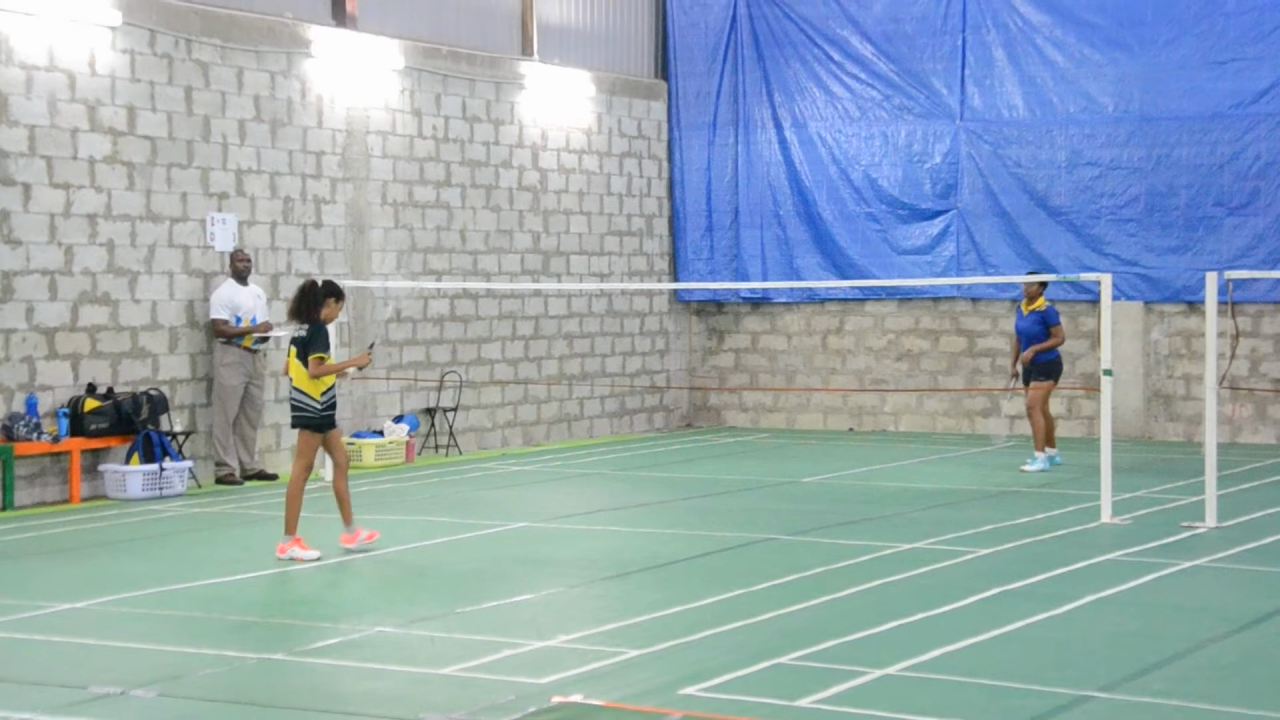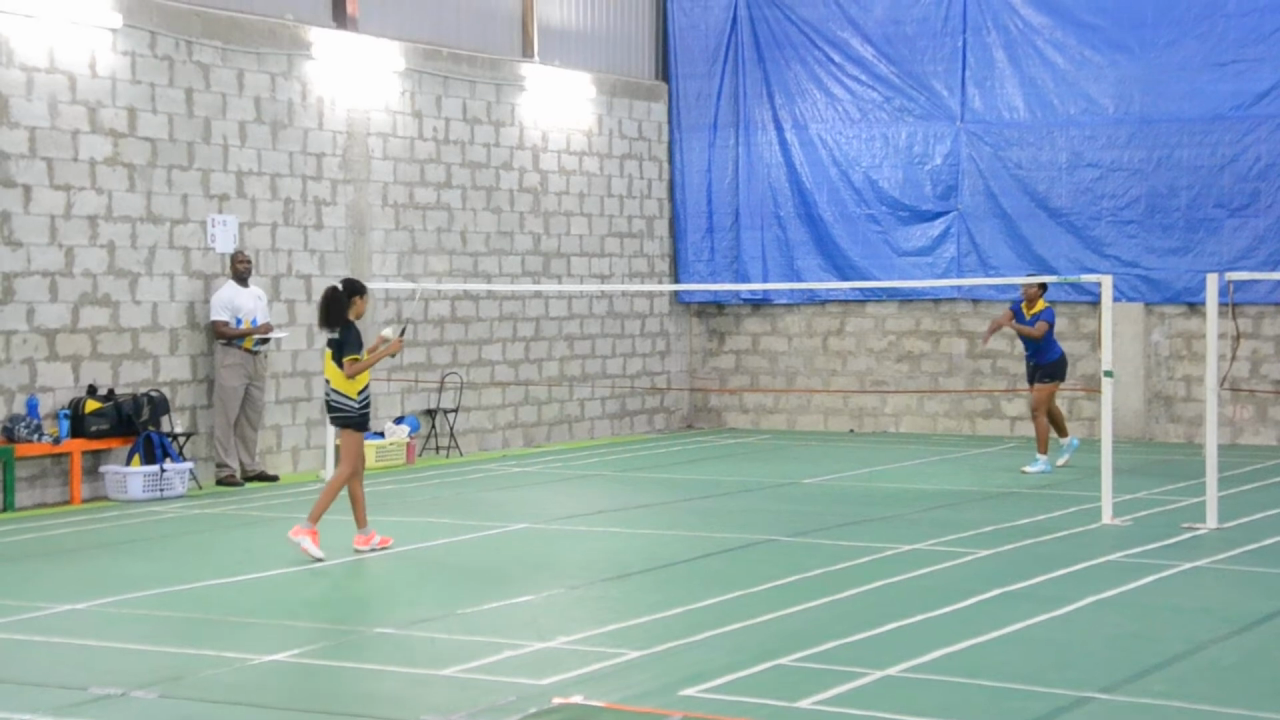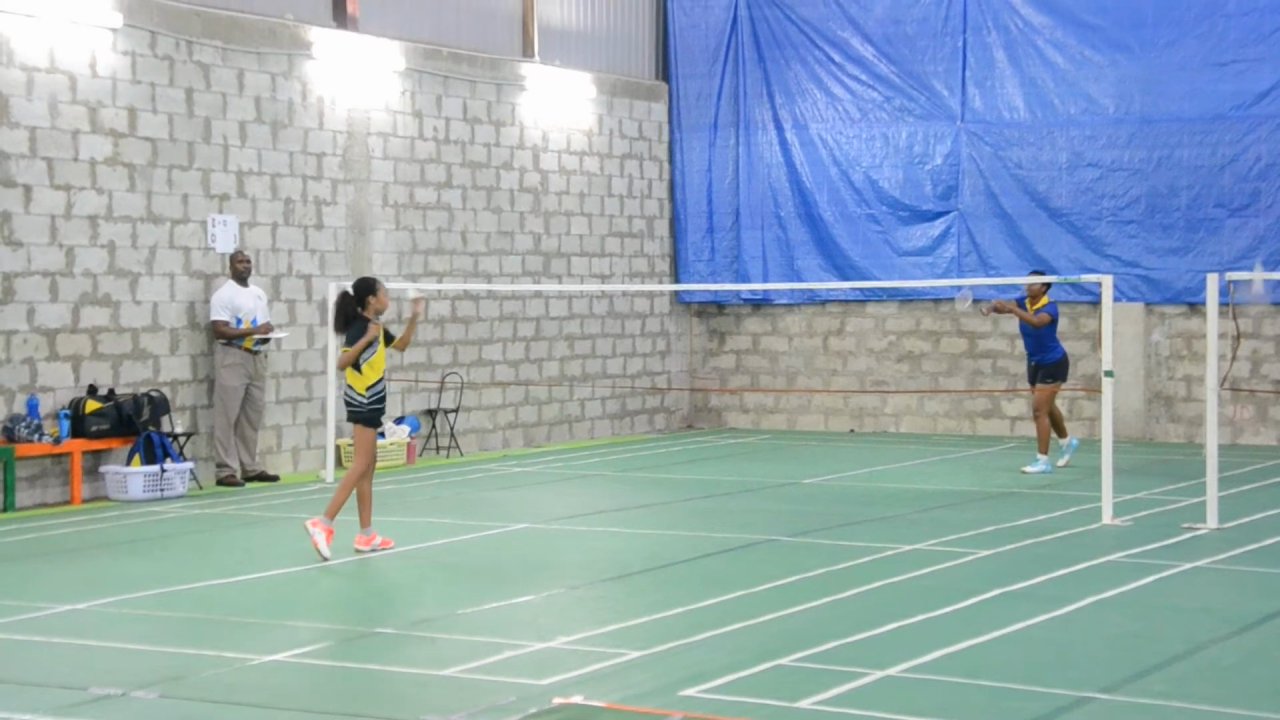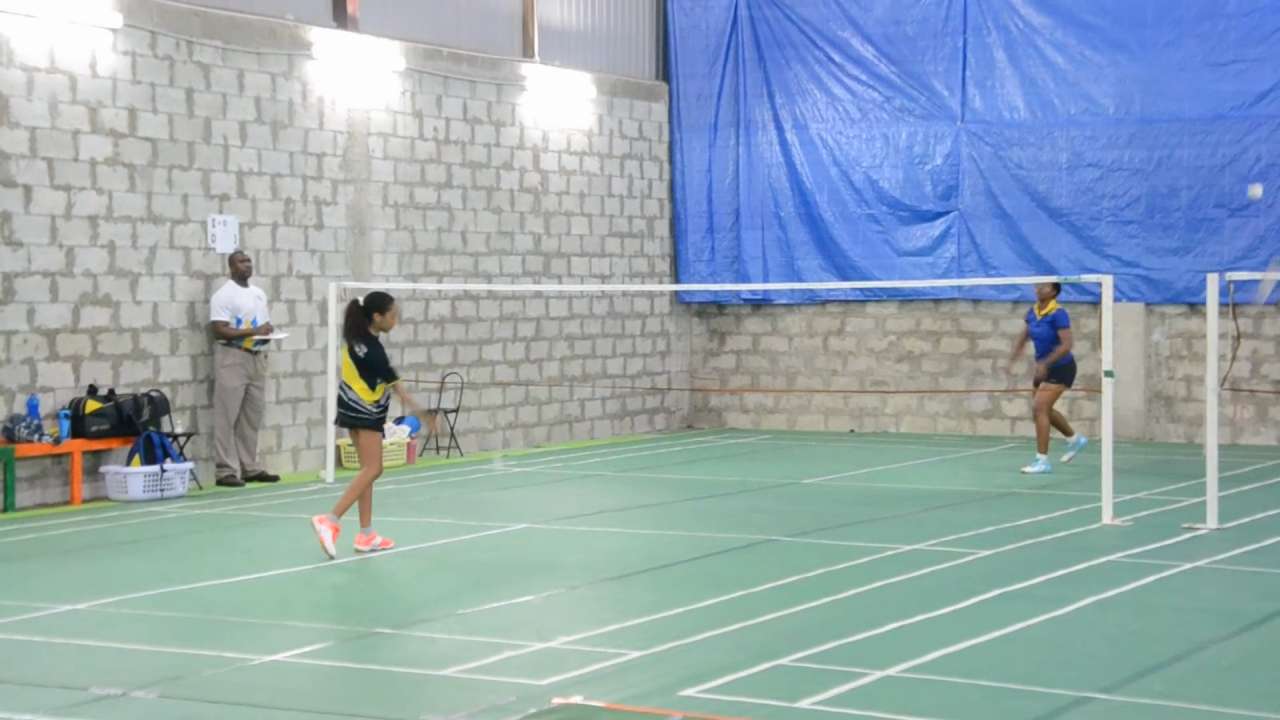
dt=0.5s
person 1, frame 1
left shoulder: (303, 329)
right shoulder: (318, 329)
left elbow: (288, 368)
right elbow: (314, 370)
left wrist: (334, 371)
right wrist: (352, 363)
left hip: (318, 408)
right hip: (313, 408)
left knee: (341, 463)
right knee: (302, 471)
left ankle: (350, 532)
right ankle: (288, 541)
person 1, frame 2
left shoulder: (337, 329)
right shoulder: (350, 331)
right elbow: (350, 371)
left wrist: (373, 349)
right wrist: (385, 353)
left hip: (346, 405)
right hip: (350, 407)
left knee: (357, 469)
right knee: (346, 470)
left ankle: (364, 534)
right ankle: (306, 528)
person 1, frame 3
left shoulder: (375, 325)
right shoulder: (359, 325)
left elbow: (400, 345)
right elbow: (342, 360)
left wrist: (413, 317)
right wrist: (366, 339)
left hip: (369, 403)
right hip: (362, 404)
left knee: (368, 467)
right knee: (359, 467)
left ankle: (366, 534)
right ankle: (323, 524)
person 1, frame 4
left shoulder: (356, 335)
right shoulder: (374, 352)
right elbow: (395, 385)
right wrist: (415, 407)
left hip: (351, 406)
right hip: (364, 412)
left knee: (367, 469)
right knee: (372, 470)
left ankle: (366, 534)
right ankle: (330, 520)
person 2, frame 1
left shoulder: (258, 292)
right shoulder: (223, 293)
right elbow: (219, 329)
left wrist: (266, 331)
right wrist: (252, 329)
left hip: (255, 356)
right hip: (231, 356)
left knee: (251, 414)
right knee: (227, 415)
left ankle: (250, 466)
right ankle: (224, 469)
person 2, frame 2
left shoulder: (259, 294)
right shoulder: (224, 295)
right elbow: (219, 331)
left wrist: (267, 333)
right wrist: (252, 331)
left hip: (256, 358)
right hip: (232, 358)
left knee: (252, 416)
right knee: (227, 417)
left ankle: (251, 468)
right ankle: (225, 471)
person 2, frame 3
left shoulder: (259, 293)
right shoulder: (224, 295)
right elbow: (219, 331)
left wrist: (267, 332)
right wrist: (253, 331)
left hip: (257, 357)
right hip: (232, 357)
left knee: (253, 416)
right knee: (228, 417)
left ankle: (251, 467)
right ankle: (226, 471)
person 2, frame 4
left shoulder: (259, 294)
right shoulder: (224, 295)
right elbow: (219, 331)
left wrist: (267, 333)
right wrist: (253, 331)
left hip: (256, 357)
right hip: (232, 358)
left knee: (253, 416)
right knee: (227, 417)
left ankle: (251, 467)
right ankle: (225, 471)
person 3, frame 1
left shoulder: (1047, 310)
right shoulder: (1021, 308)
left elbow: (1059, 339)
right elbow: (1018, 338)
left wrist: (1033, 350)
right wrist: (1014, 364)
left hip: (1047, 364)
right hip: (1030, 365)
left knee: (1033, 407)
right knee: (1041, 409)
left ankle: (1041, 458)
right ankle: (1052, 453)
person 3, frame 2
left shoulder: (1046, 311)
right shoulder: (1018, 307)
left elbow: (1037, 333)
right elbow: (1001, 320)
left wrist: (1010, 324)
right wrist: (989, 331)
left hip: (1051, 363)
right hip: (1033, 363)
left knee: (1037, 409)
right knee: (1047, 406)
left ankle: (1042, 461)
right ankle: (1068, 442)
person 3, frame 3
left shoulder: (1050, 307)
right shoulder: (1023, 303)
left elbow: (1037, 321)
right elbow: (1005, 307)
left wrist: (1011, 308)
right wrist: (992, 307)
left hip: (1053, 363)
right hip: (1034, 363)
left knee: (1039, 410)
right knee: (1048, 406)
left ankle: (1043, 461)
right ankle: (1067, 442)
person 3, frame 4
left shoulder: (1059, 314)
right shoulder: (1032, 312)
left elbow: (1067, 345)
right elbow: (1023, 337)
left wrist: (1045, 363)
right wrist: (1012, 359)
left hip: (1060, 368)
right hip: (1044, 369)
left knee: (1039, 408)
right knee: (1044, 410)
left ankle: (1042, 461)
right ankle: (1075, 440)
